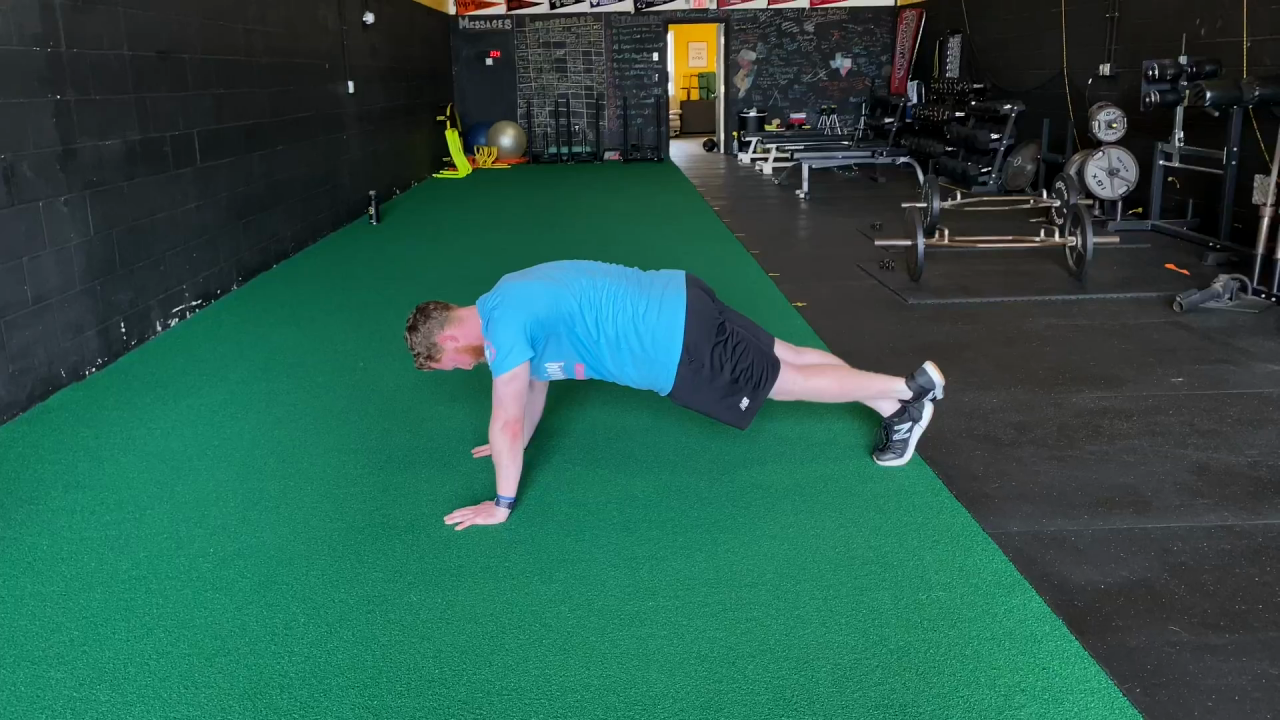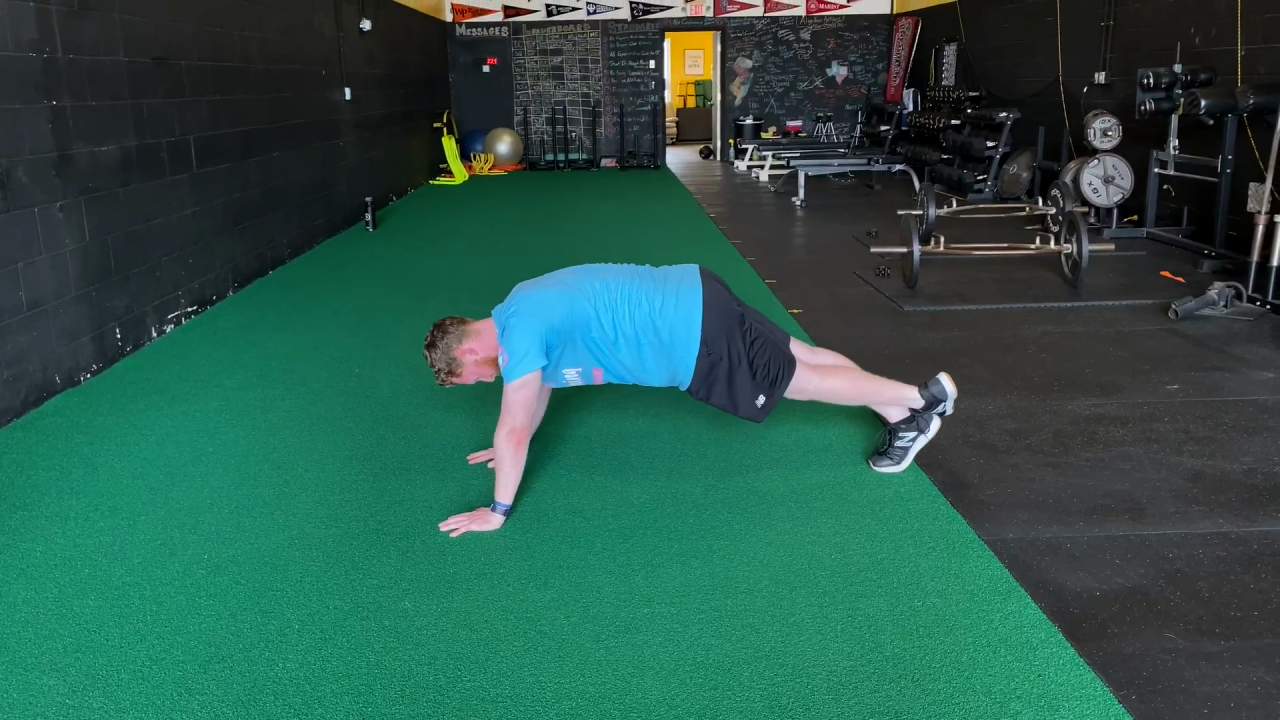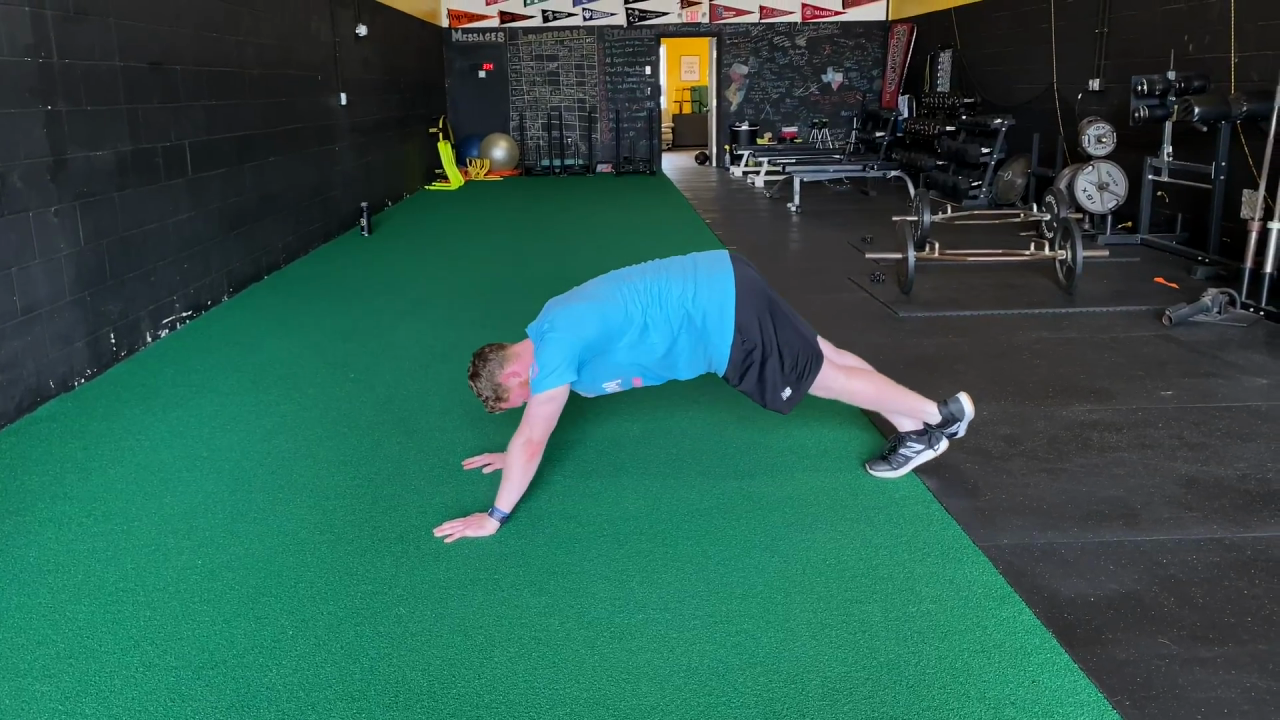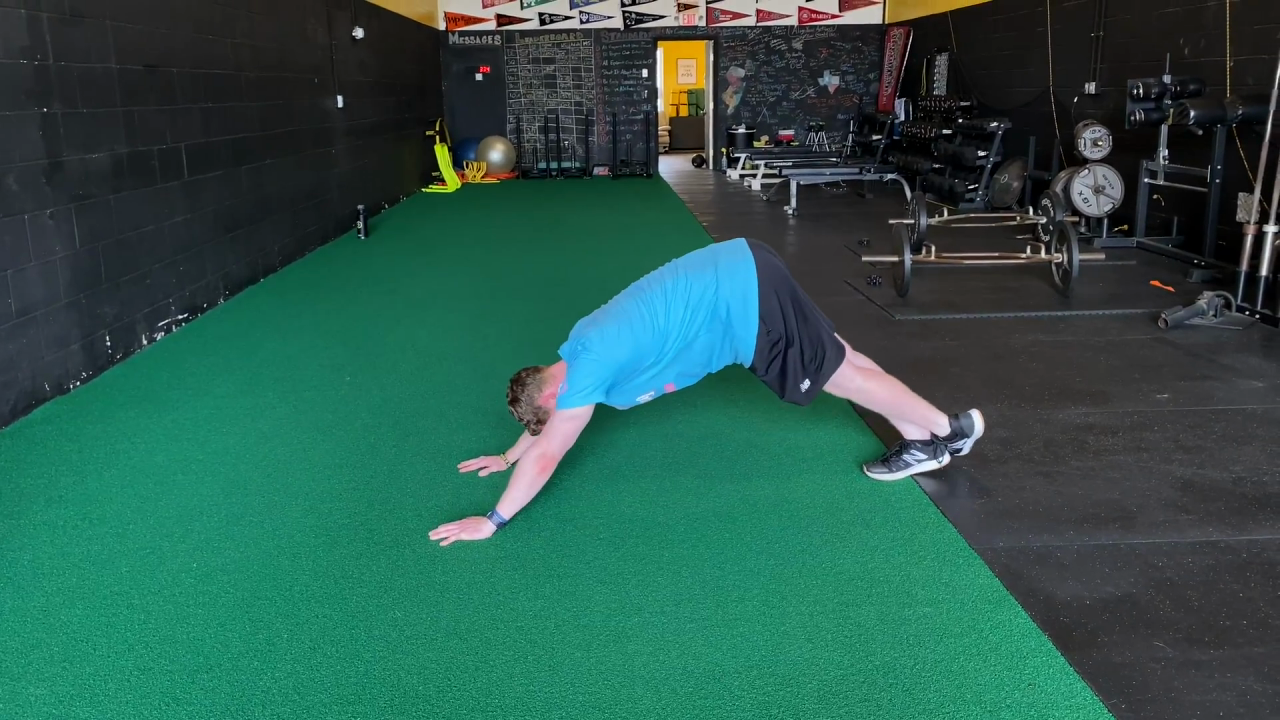
dt=0.7s
person 1, frame 1
left shoulder: (502, 324)
right shoulder: (510, 302)
left elbow: (506, 420)
right elbow: (536, 378)
left wrist: (501, 503)
right wrist: (516, 445)
left hip: (676, 347)
right hip: (676, 306)
left knee: (786, 382)
right knee: (783, 358)
left ankle: (910, 389)
right ankle: (895, 409)
person 1, frame 2
left shoulder: (517, 333)
right shoulder: (524, 311)
left elbow: (513, 428)
right elbow: (540, 385)
left wrist: (498, 510)
right wrist: (509, 447)
left hip: (694, 336)
right hip: (690, 302)
left knee: (799, 380)
right knee: (798, 356)
left ankle: (922, 398)
right ankle: (905, 416)
person 1, frame 3
left shoulder: (555, 348)
right shoulder: (554, 329)
left elbow: (533, 440)
right elbow: (540, 422)
left wrist: (494, 516)
right wrist: (511, 454)
left hip: (722, 317)
right hip: (719, 287)
left knee: (823, 377)
right knee: (821, 356)
left ankle: (938, 416)
right ankle: (915, 430)
person 1, frame 4
left shoulder: (588, 367)
right shoulder: (579, 349)
left elbow: (547, 453)
right elbow: (546, 411)
left wrist: (492, 521)
right wrist: (508, 456)
left hip: (746, 300)
right hip: (741, 275)
left knee: (836, 373)
right knee: (835, 357)
left ankle: (946, 429)
right ankle: (921, 436)
